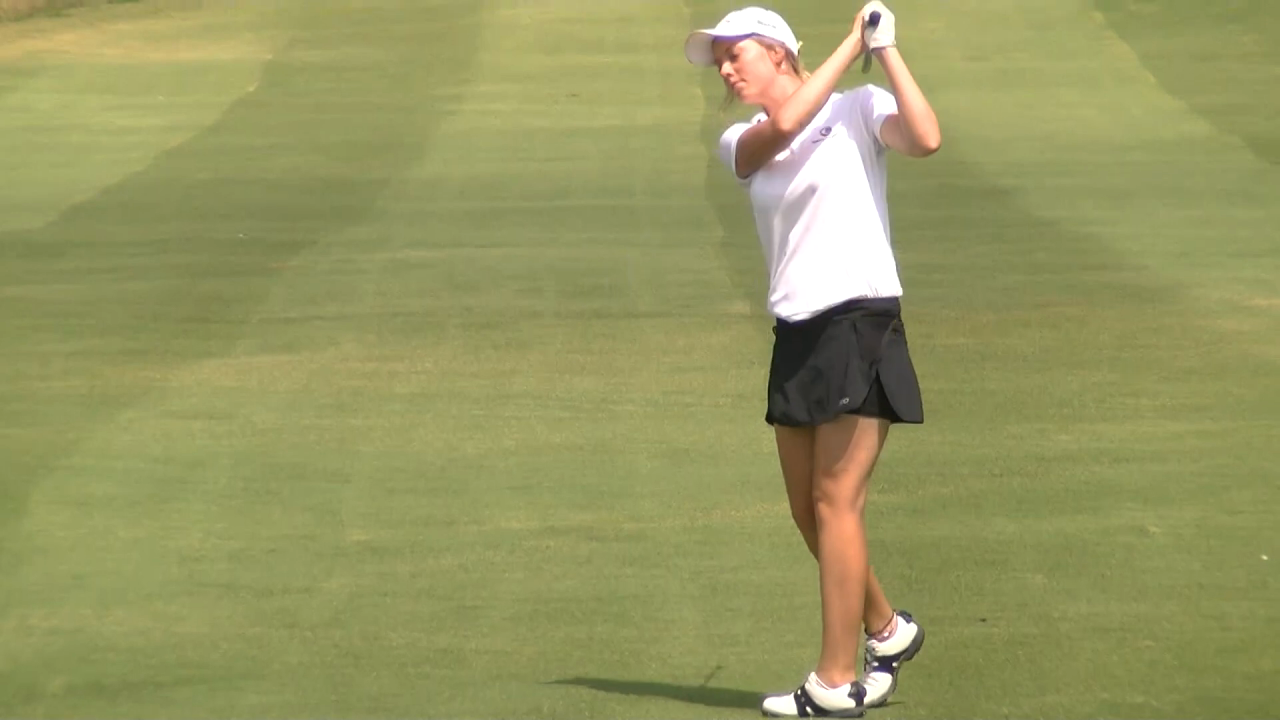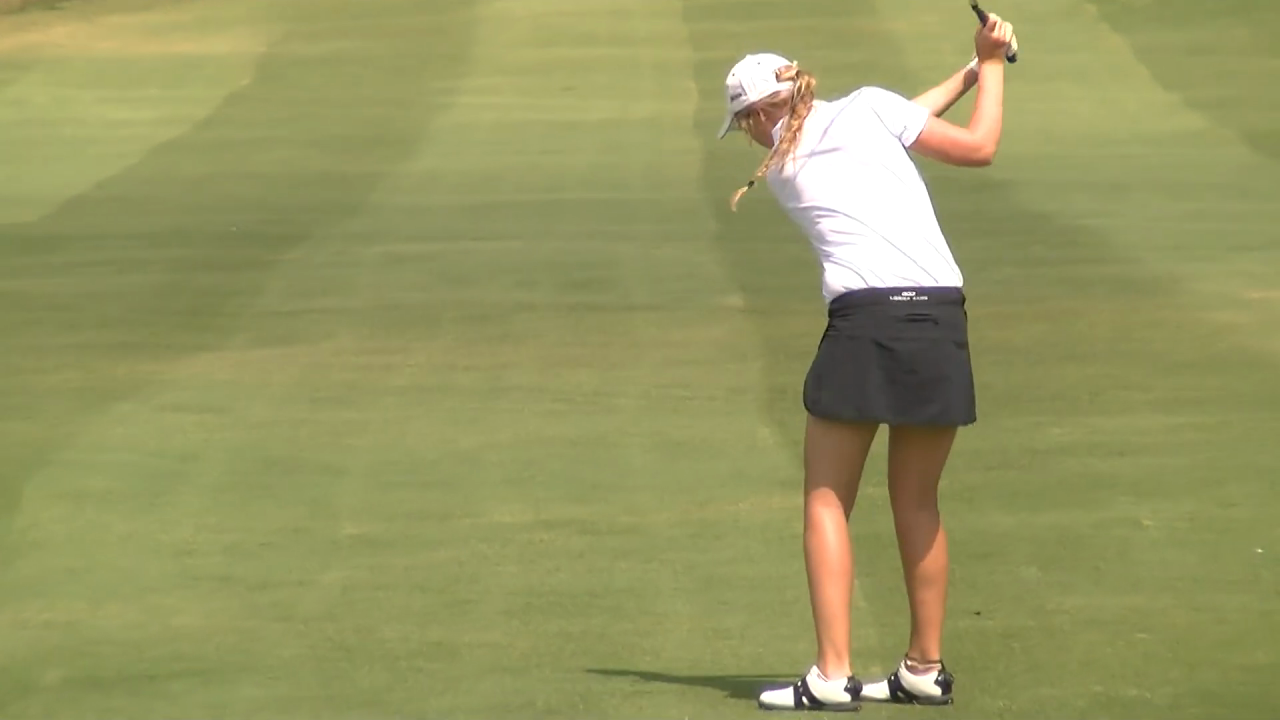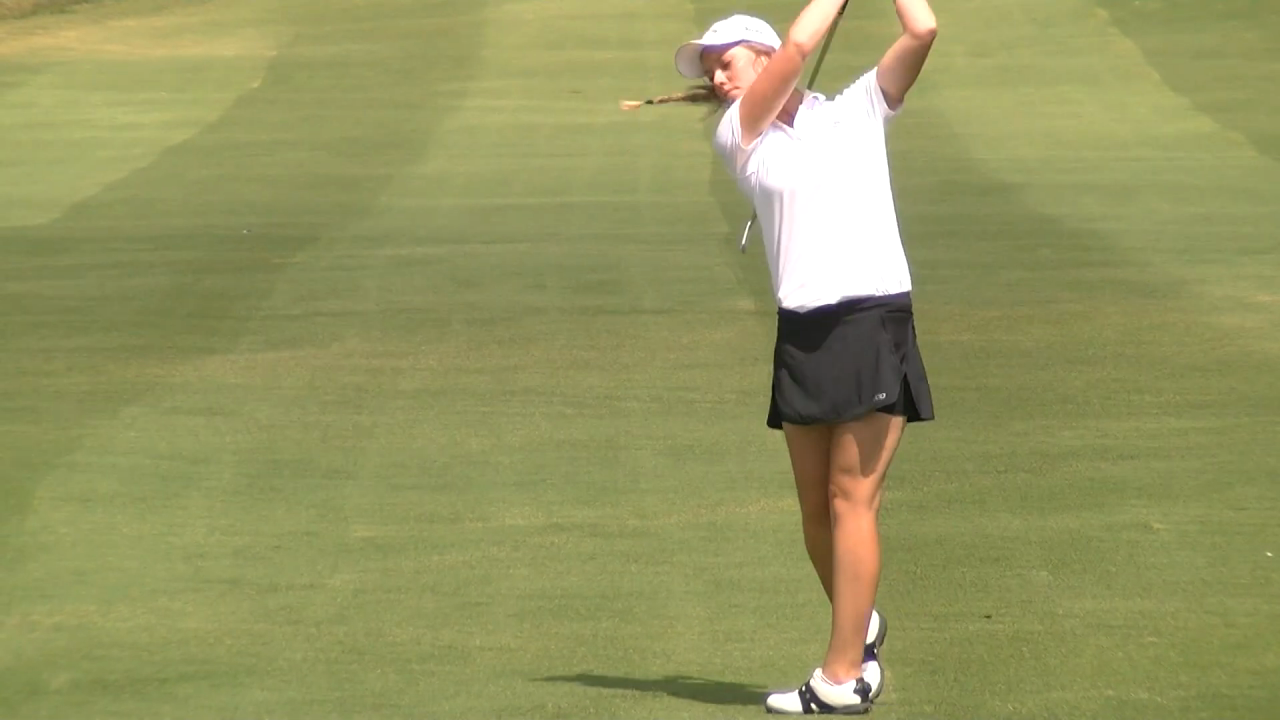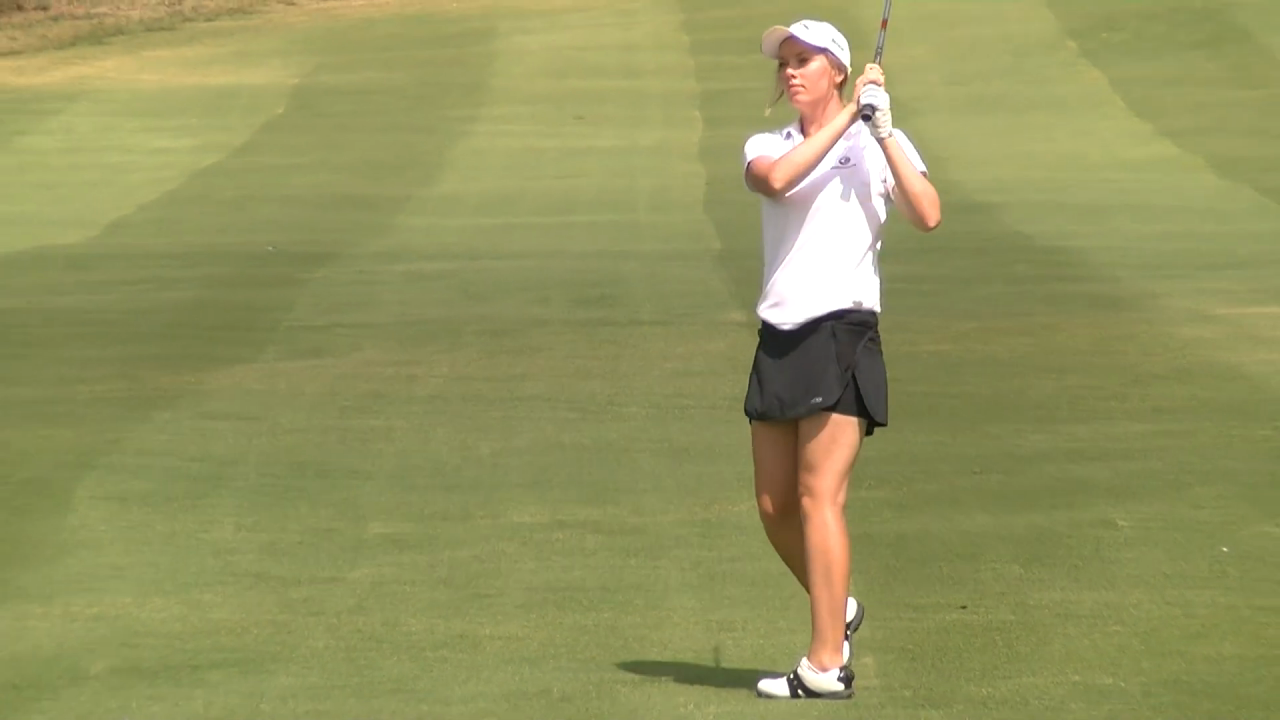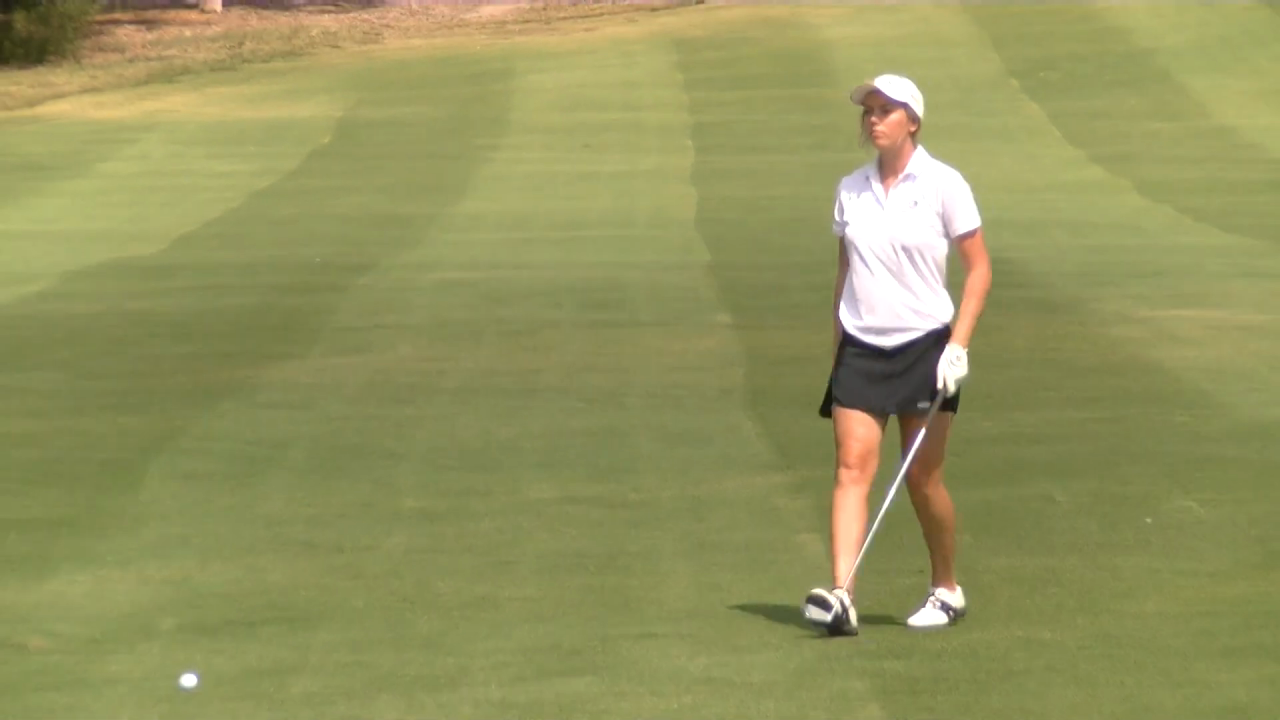
dt=1s
person 1, frame 1
left shoulder: (861, 105)
right shoulder: (739, 142)
left elbow: (926, 140)
right elbow: (783, 126)
left hip: (859, 325)
right hip: (796, 336)
left knee: (836, 504)
right knee: (812, 509)
right ankle: (884, 628)
person 1, frame 2
left shoulder: (780, 172)
right shoulder: (865, 105)
right elbow: (977, 145)
left wrist: (969, 73)
right wrist: (987, 65)
left hip: (865, 323)
right hip: (940, 320)
left knee: (826, 500)
right knee: (917, 502)
left ankle: (833, 675)
right ankle: (924, 669)
person 1, frame 3
left shoulder: (859, 105)
right shoulder: (739, 135)
left hip: (875, 324)
right hip: (802, 335)
left knee: (851, 501)
right knee: (817, 507)
right ankle: (857, 628)
person 1, frame 4
left shoulder: (877, 145)
right shoulder: (762, 147)
left elbow: (928, 216)
right elbow: (778, 177)
left wrist: (882, 125)
right wrist: (847, 111)
left hip: (841, 334)
right hip: (778, 340)
left knee: (817, 499)
right knee: (773, 505)
left ankle: (826, 665)
right ankle: (837, 610)
person 1, frame 5
left shoulder: (944, 184)
right shoulder: (850, 189)
left elbow: (979, 270)
left wrist: (959, 345)
right wrist: (834, 350)
left hip: (922, 350)
right hip: (860, 350)
left knee: (922, 483)
right knee: (851, 469)
left ankle: (946, 588)
right ankle: (840, 595)
